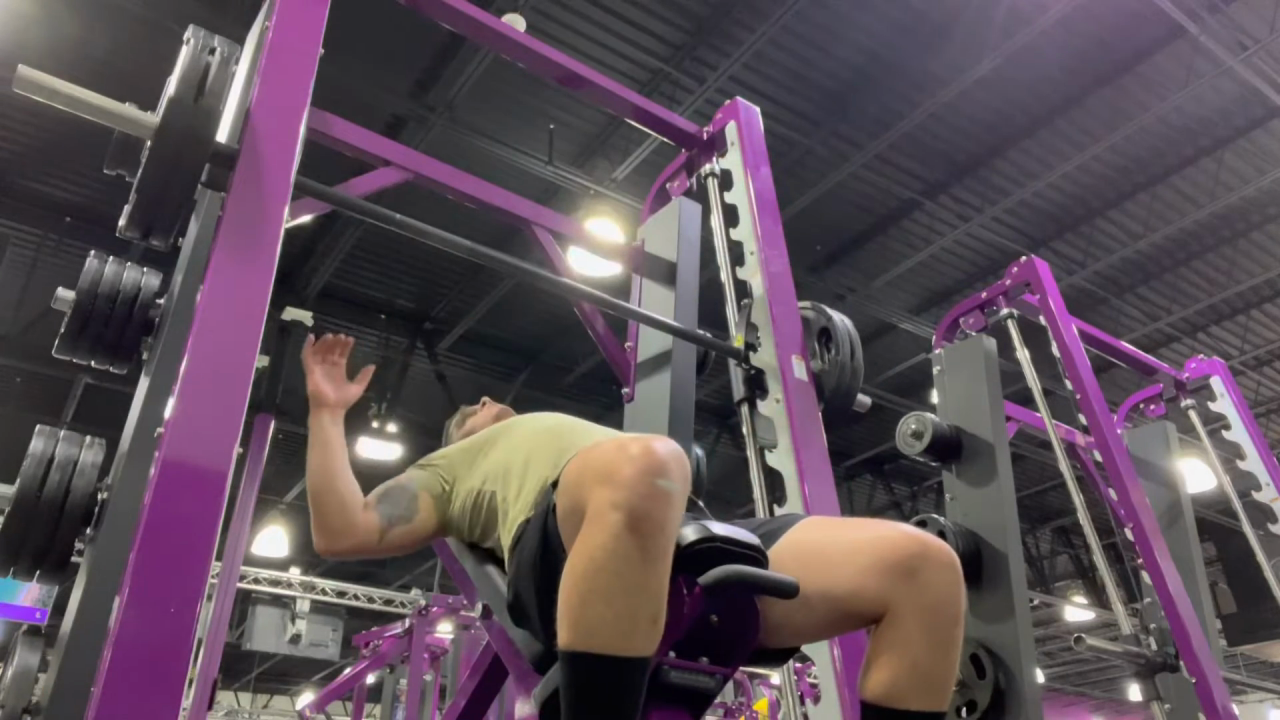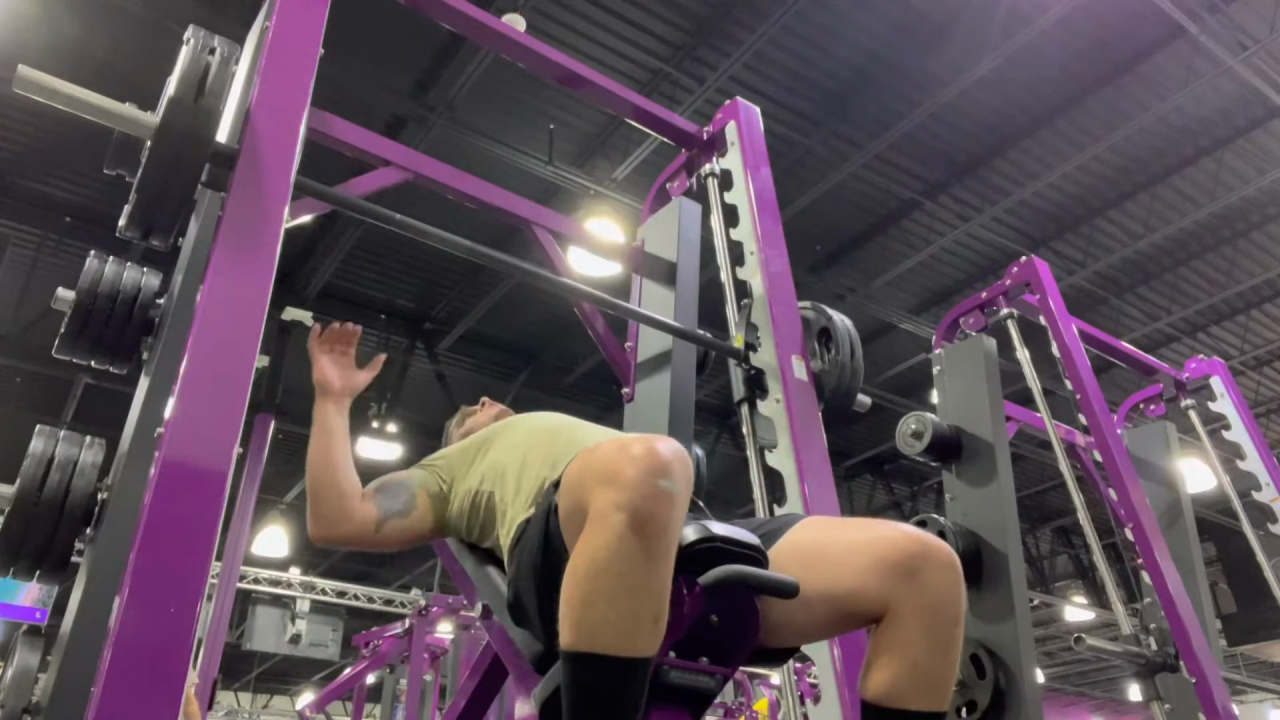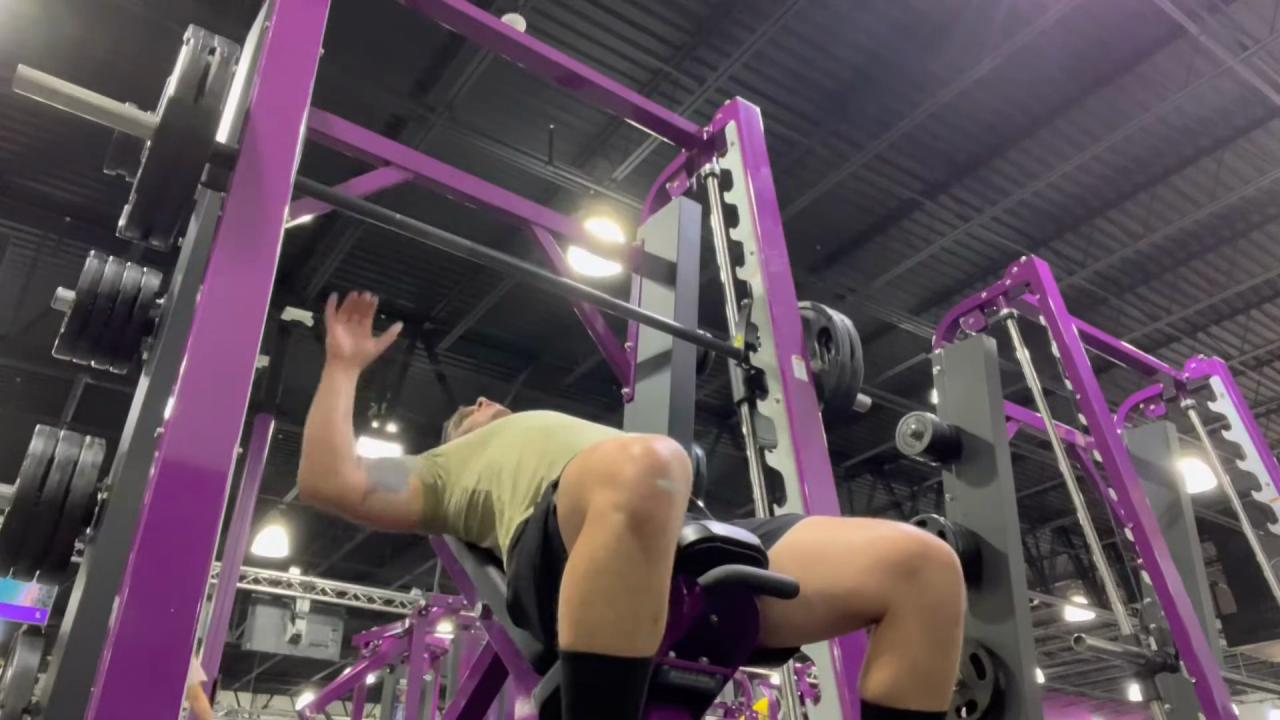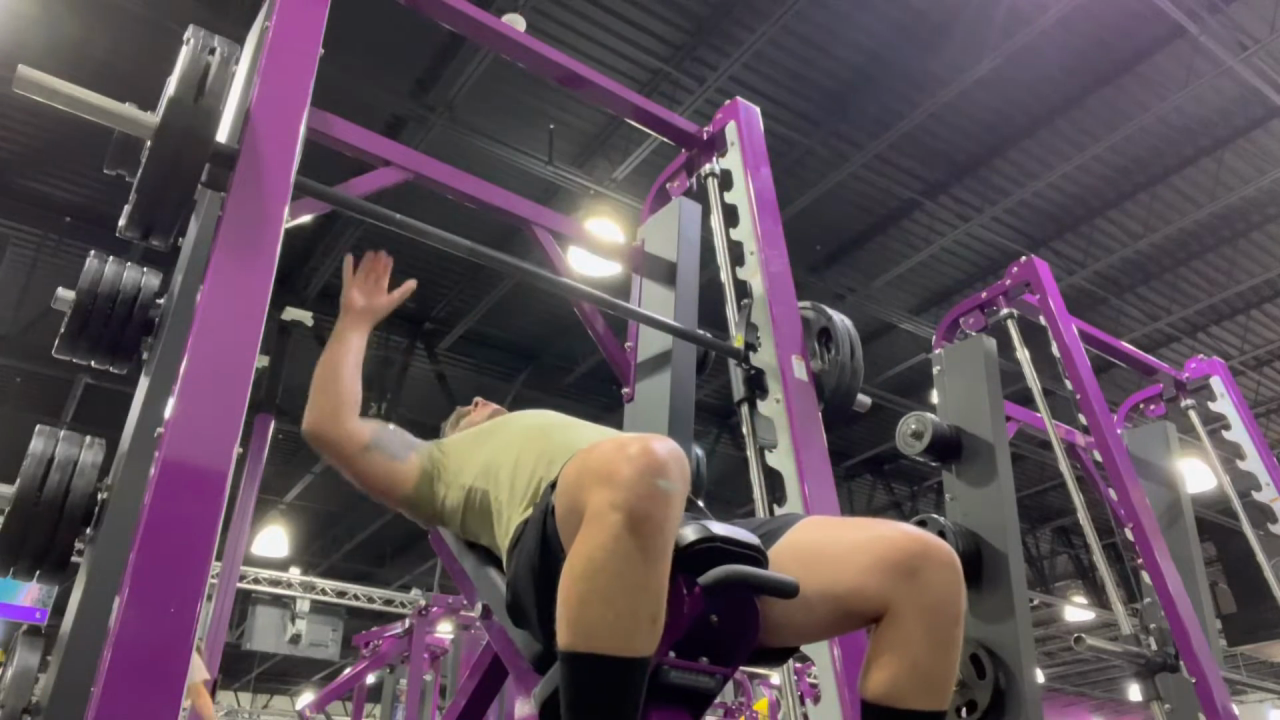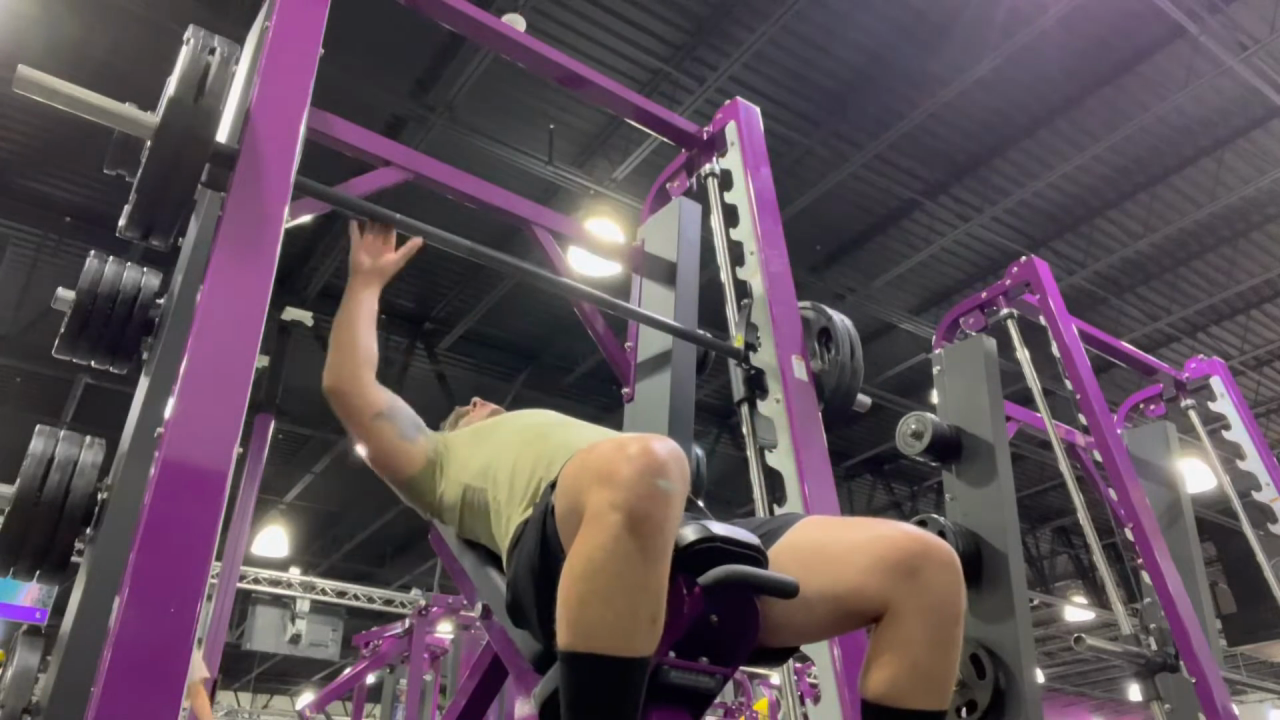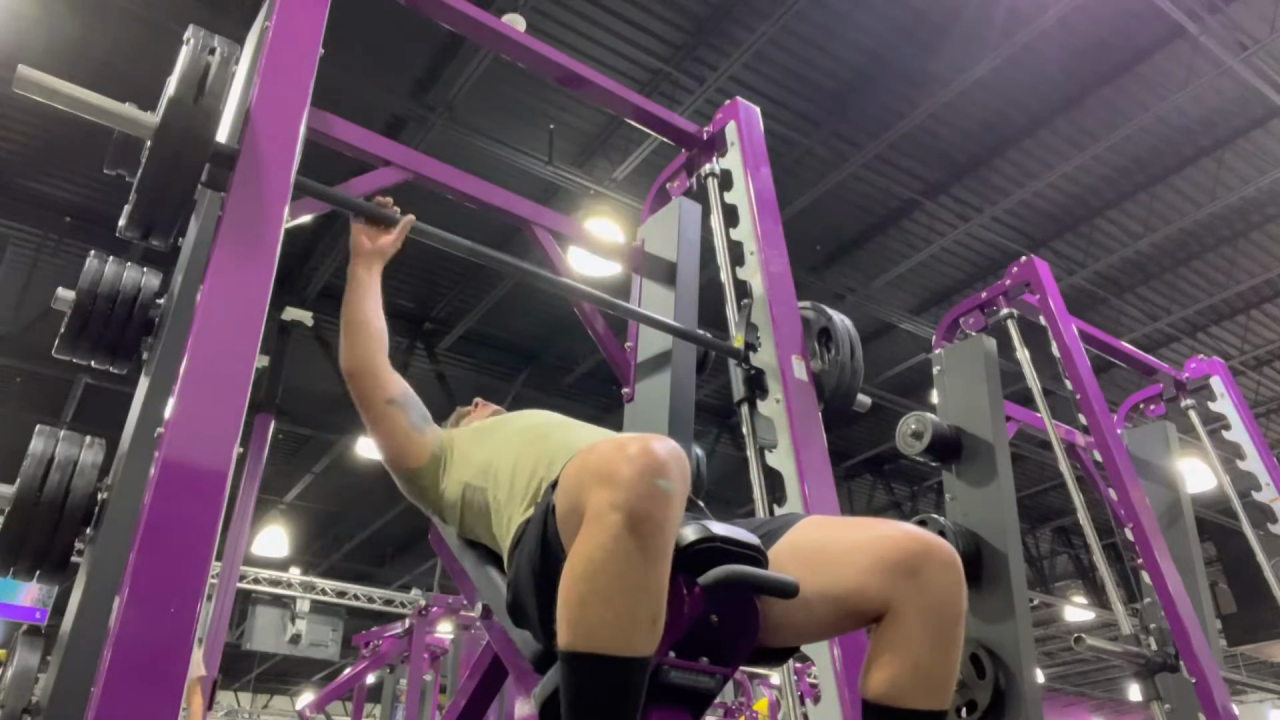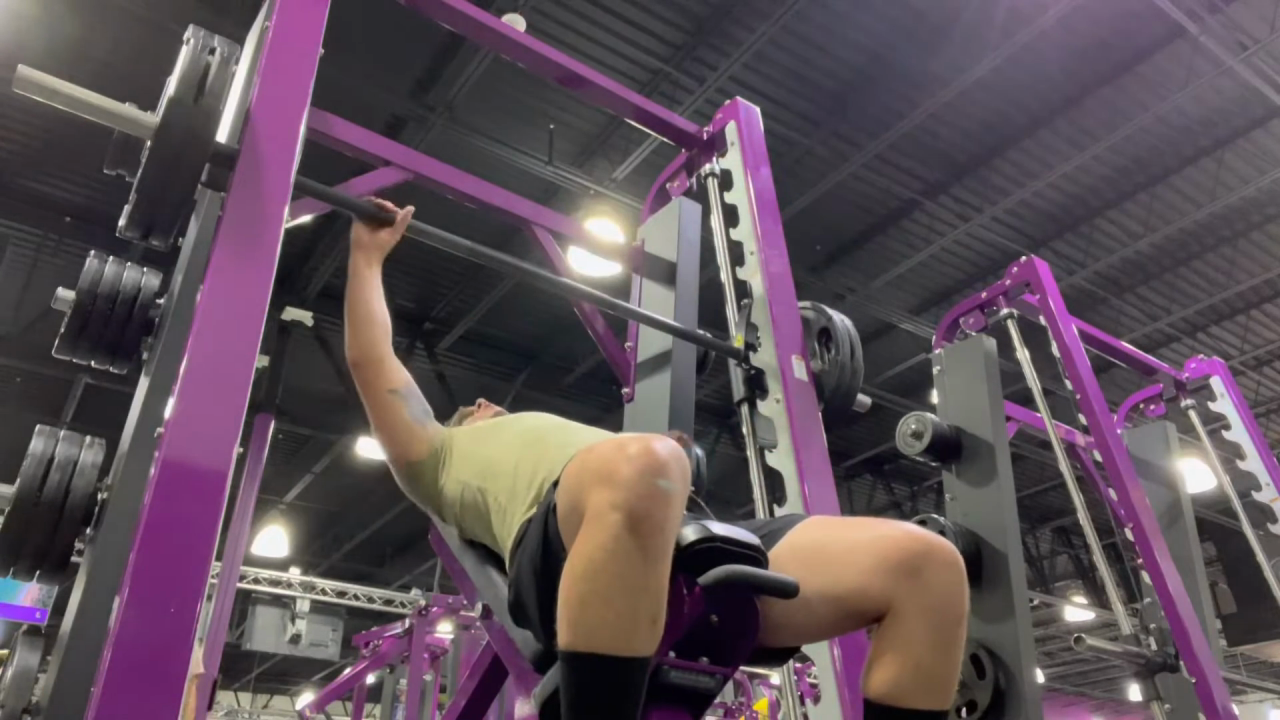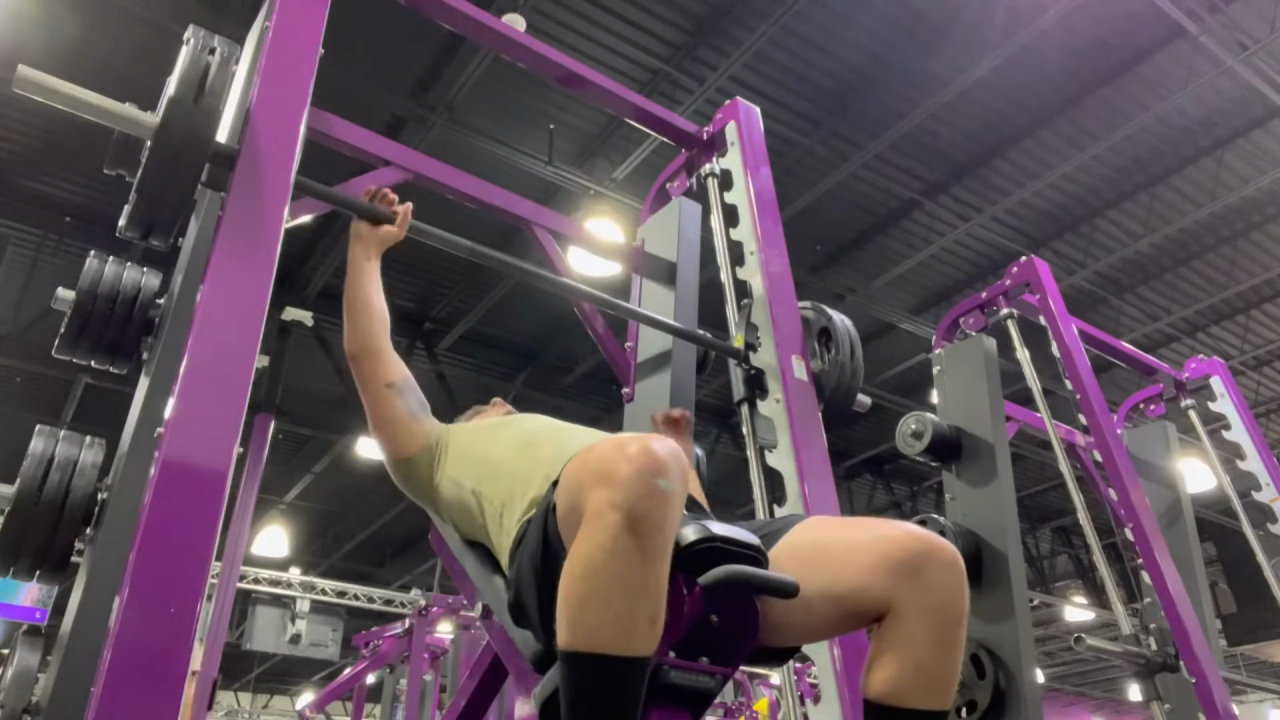
dt=0.1s
person 1, frame 1
left shoulder: (588, 438)
right shoulder: (451, 471)
right elbow: (341, 532)
right wrist: (326, 410)
right hip: (568, 553)
left knee: (923, 567)
right knee: (645, 464)
person 1, frame 2
right shoulder: (451, 472)
right elbow: (334, 520)
right wrist: (334, 398)
right hip: (564, 556)
left knee: (924, 566)
right knee: (646, 464)
person 1, frame 3
right shoulder: (448, 467)
right elbow: (328, 485)
right wrist: (343, 365)
right hip: (569, 552)
left knee: (925, 567)
right knee: (645, 466)
person 1, frame 4
right shoulder: (441, 464)
right elbow: (330, 427)
right wrist: (356, 322)
right hip: (564, 550)
left knee: (924, 564)
right knee: (645, 463)
person 1, frame 5
right shoulder: (442, 460)
right elbow: (347, 387)
right wrist: (366, 281)
right hip: (571, 548)
left knee: (924, 565)
right knee: (643, 467)
person 1, frame 6
right shoulder: (441, 458)
right elbow: (365, 370)
right wrist: (367, 264)
right hip: (561, 551)
left knee: (925, 564)
right knee: (642, 469)
person 1, frame 7
right shoulder: (441, 457)
right elbow: (369, 358)
right wrist: (367, 255)
right hip: (566, 552)
left knee: (927, 564)
right knee: (642, 467)
person 1, frame 8
left shoulder: (570, 442)
right shoulder: (438, 453)
right elbow: (369, 354)
left wrist: (681, 449)
right wrist: (366, 250)
left hip: (684, 541)
right hip: (561, 549)
left knee: (926, 564)
right knee: (641, 469)
